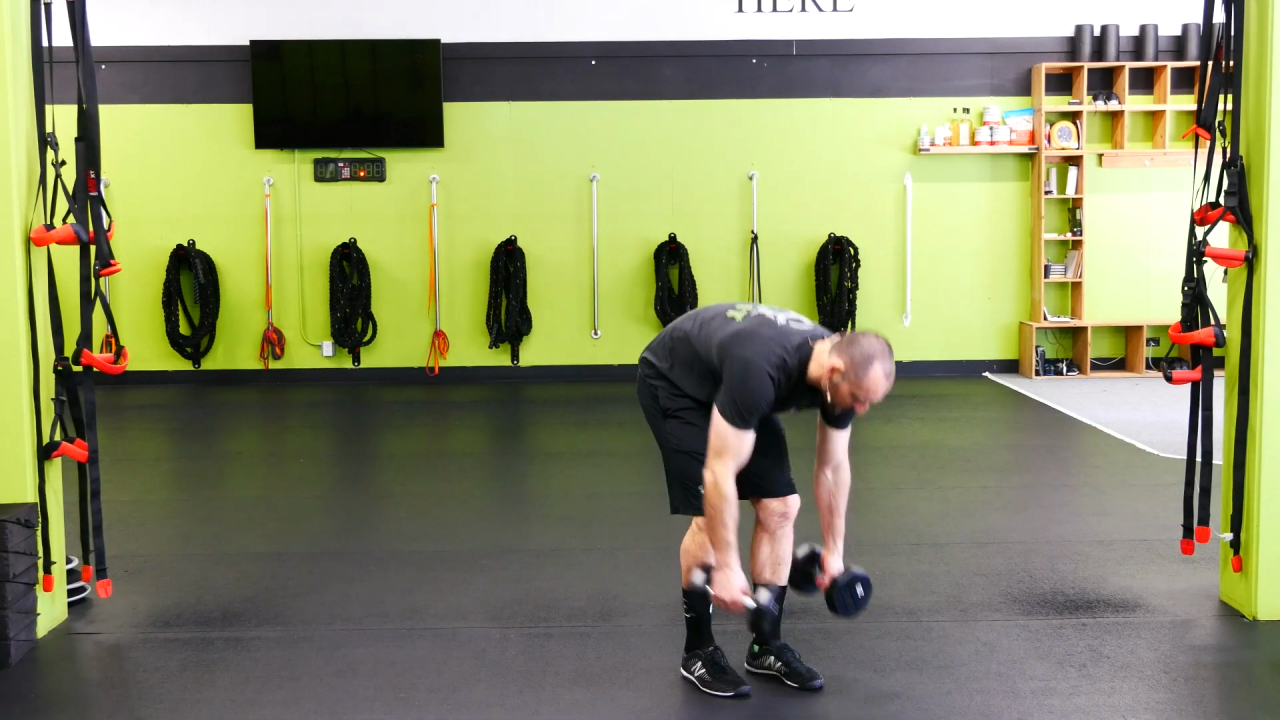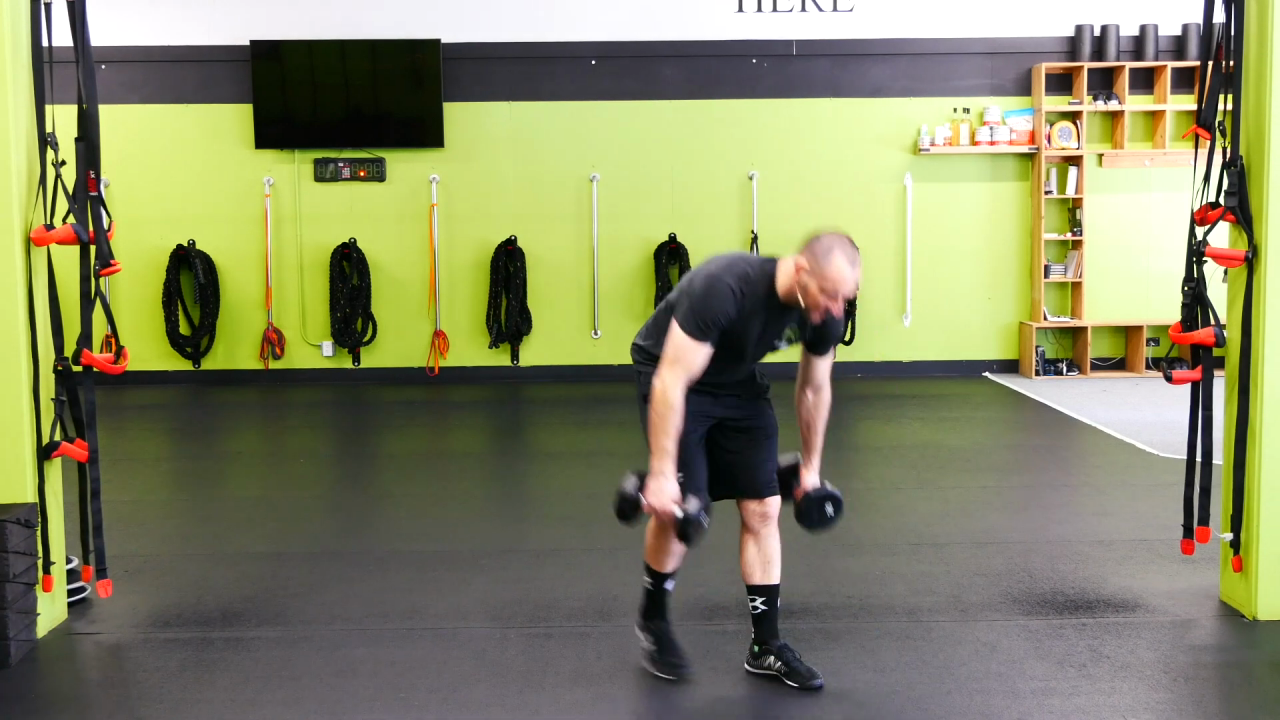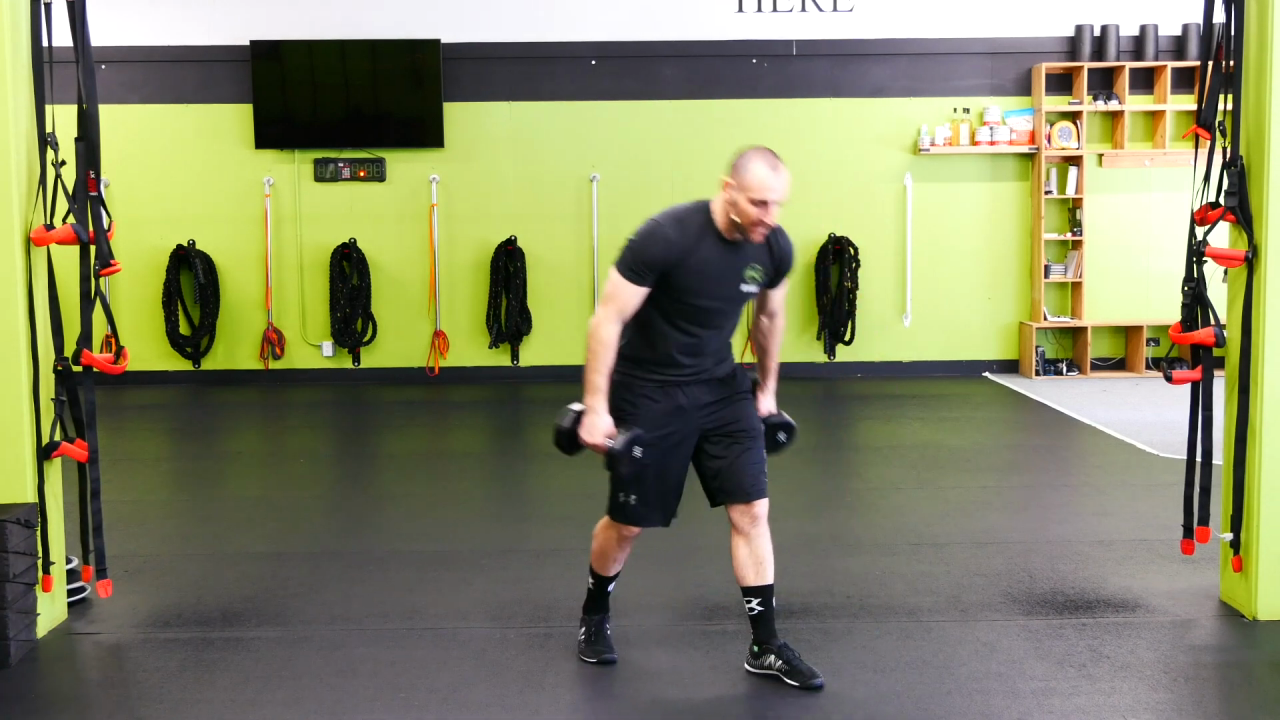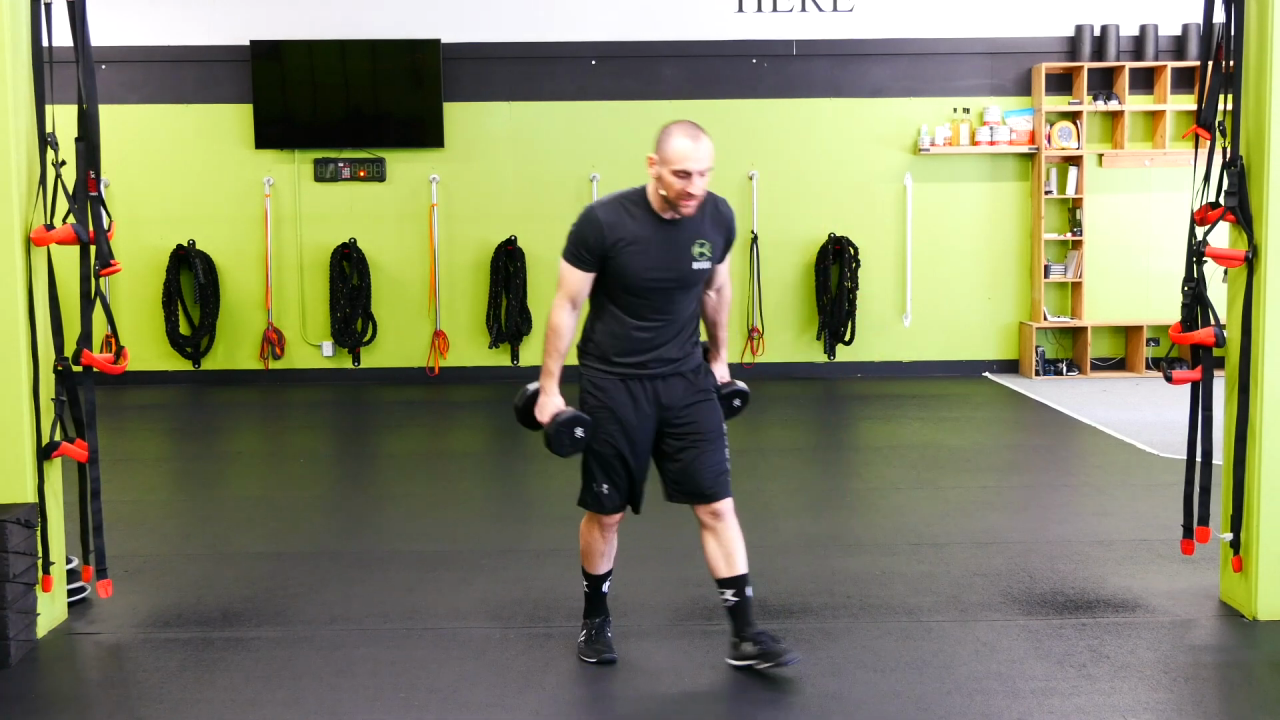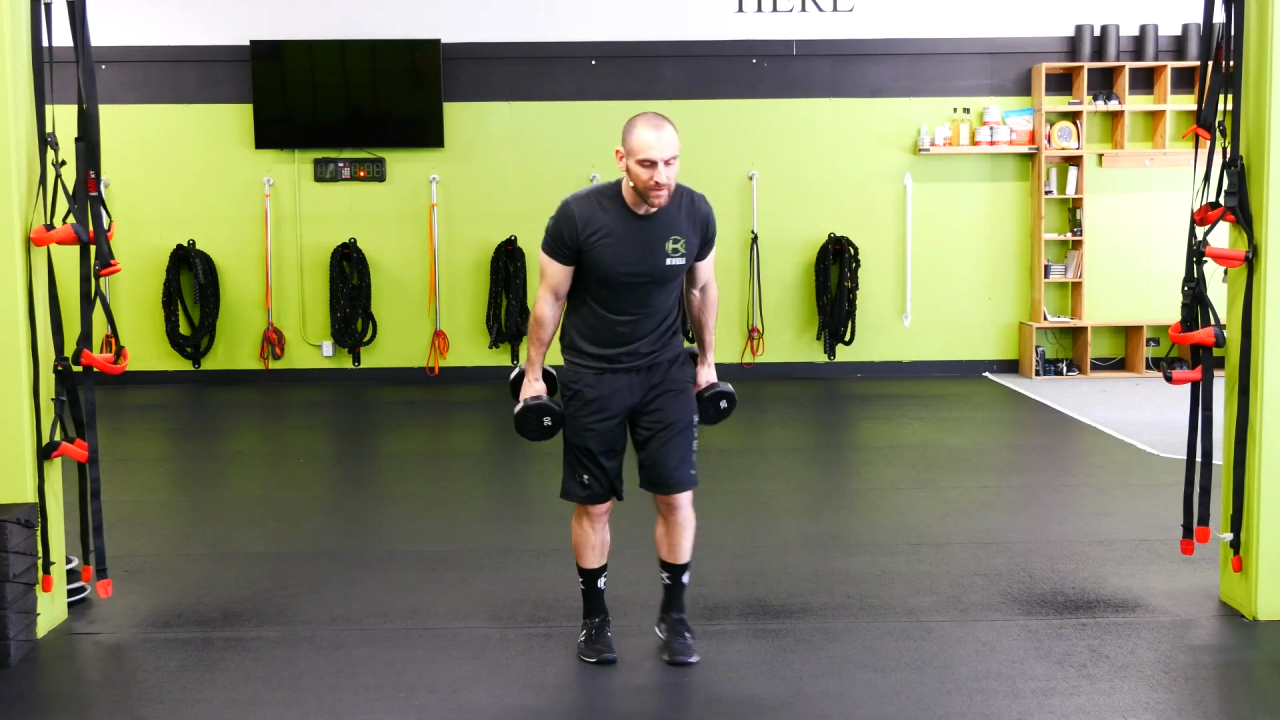
dt=0.2s
person 1, frame 1
left shoulder: (837, 371)
right shoulder: (759, 370)
left elbow: (834, 468)
right elbow: (721, 473)
left wrist: (833, 549)
right wrist: (726, 568)
right hip: (675, 384)
left knee: (782, 508)
right knee: (710, 515)
left ankle: (767, 645)
right ankle: (698, 649)
person 1, frame 2
left shoulder: (824, 312)
right shoulder: (723, 288)
left elbow: (815, 385)
right elbow: (670, 381)
left wrist: (811, 464)
right wrist: (662, 471)
left hip: (738, 383)
right hip: (673, 376)
left knee: (764, 510)
right knee: (677, 512)
left ankle: (767, 645)
right ankle: (653, 620)
person 1, frame 3
left shoulder: (775, 247)
right shoulder: (666, 237)
left elbow: (769, 316)
right elbow: (608, 320)
left wrist: (768, 389)
right wrist: (597, 410)
left hip: (722, 387)
right hip: (650, 391)
left knee: (751, 511)
right knee: (629, 521)
left ankle: (765, 646)
right ankle: (593, 613)
person 1, frame 4
left shoulder: (718, 218)
right shoulder: (603, 223)
right elbow: (564, 307)
left wrist: (719, 357)
right wrist: (550, 388)
left hip: (686, 380)
right hip: (613, 385)
left knee: (715, 506)
right knee: (606, 510)
left ankle: (745, 632)
right ankle: (595, 618)
person 1, frame 5
left shoulder: (696, 212)
right shoulder: (579, 216)
left elbow: (703, 288)
right elbow: (550, 298)
left wrist: (707, 359)
right wrist: (533, 373)
left hip: (665, 371)
right hip: (593, 376)
left knee: (676, 495)
right knee: (593, 503)
left ankle: (673, 613)
right ankle: (594, 617)
